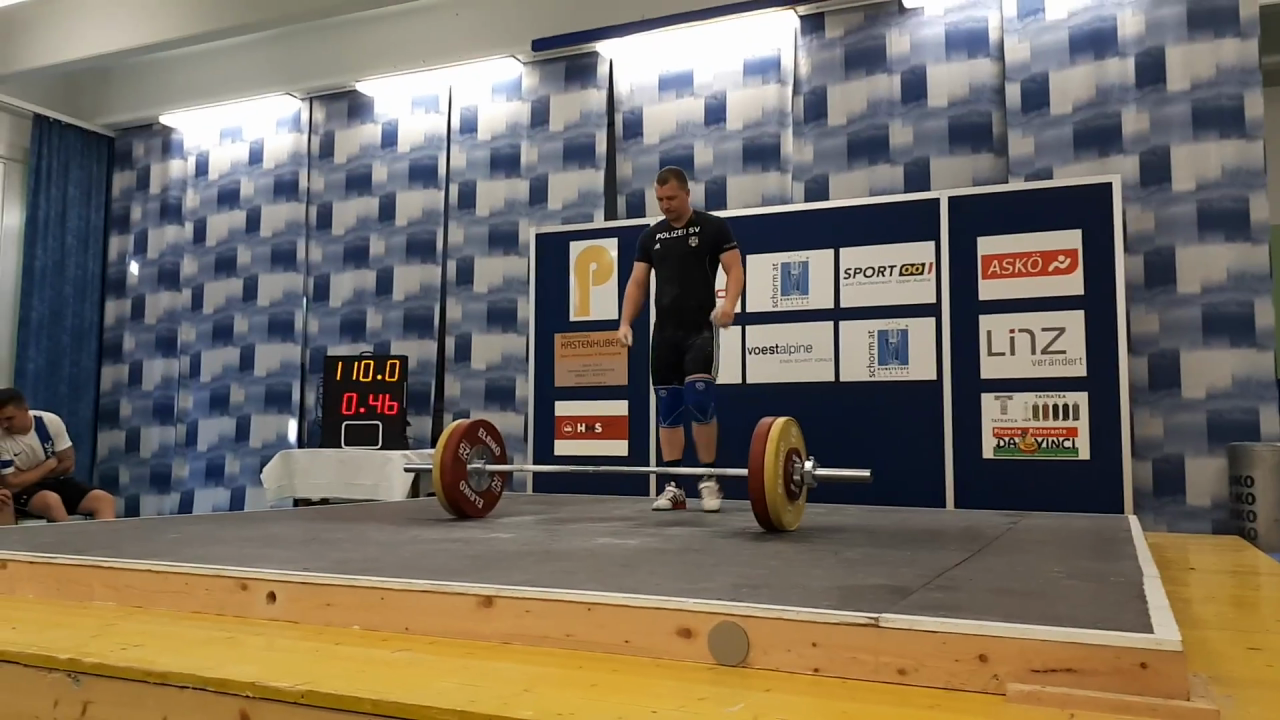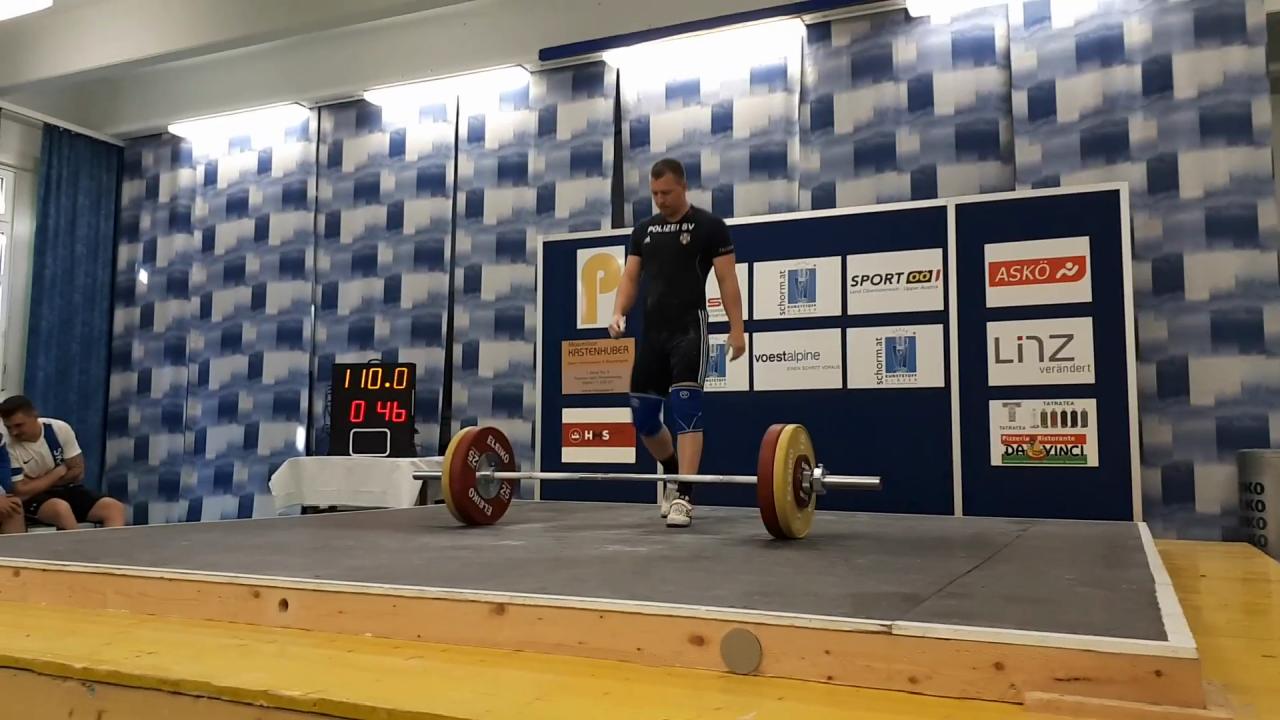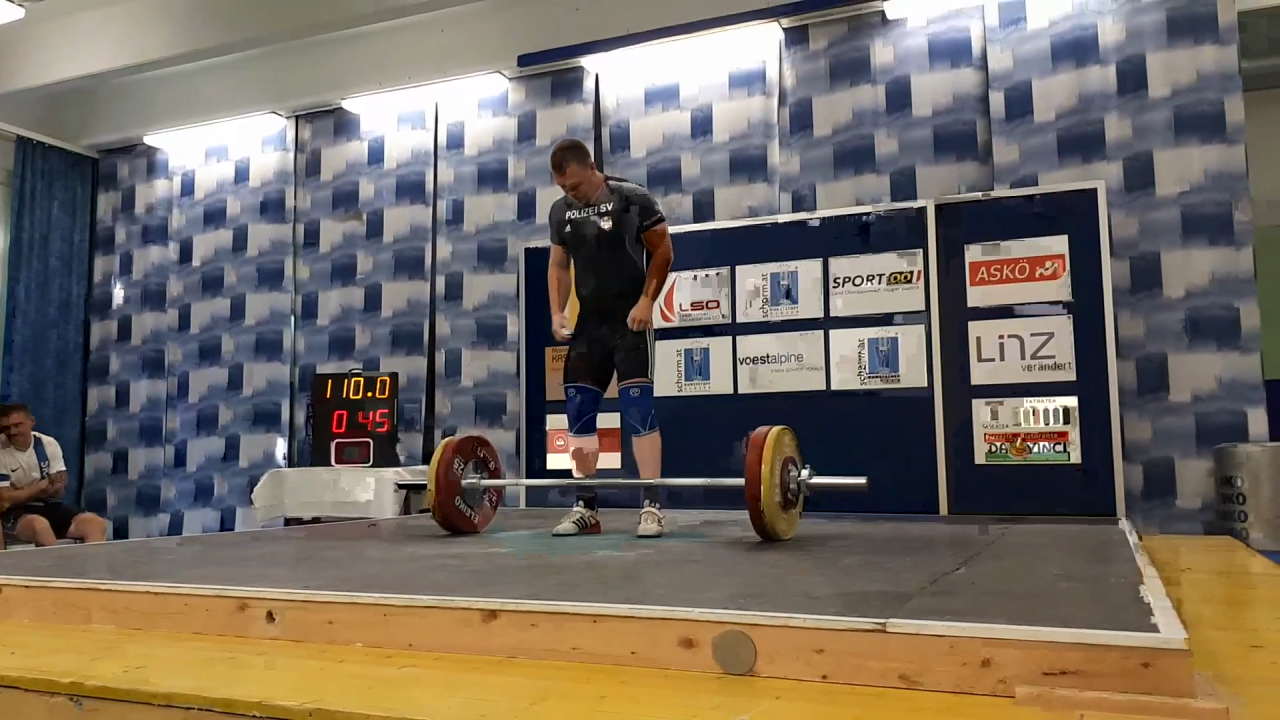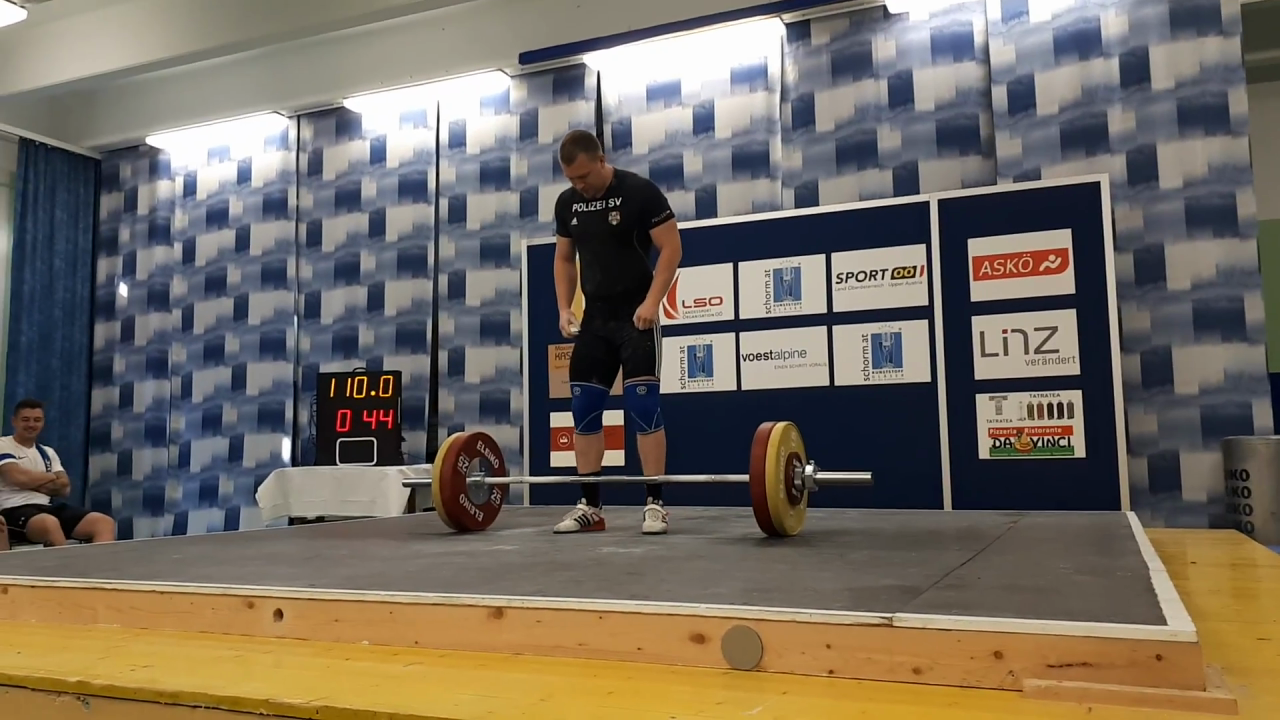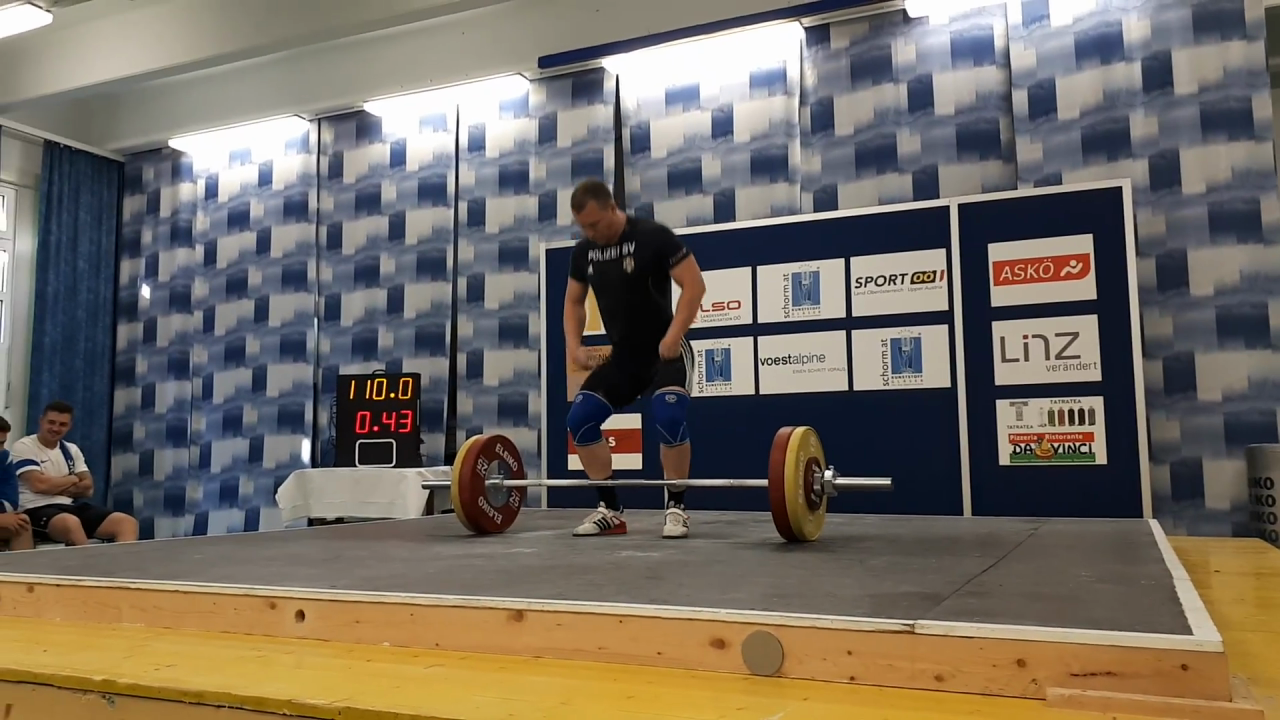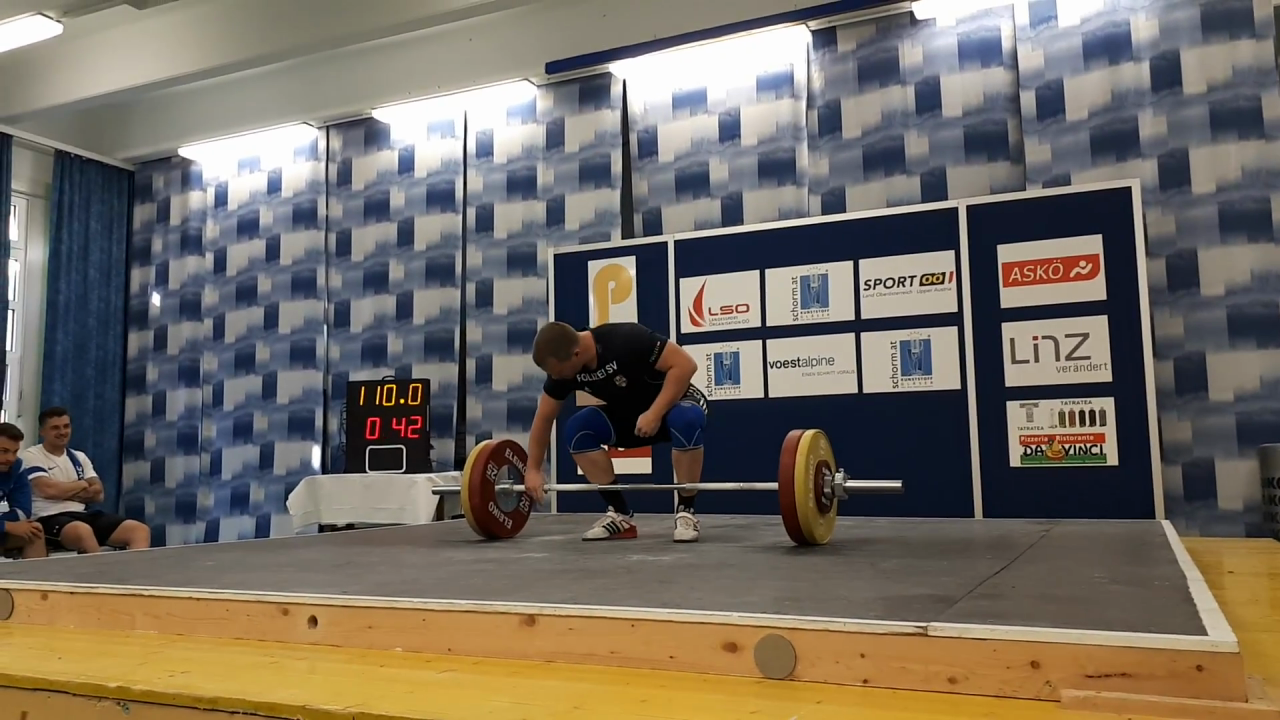
dt=0.7s
person 1, frame 1
left shoulder: (713, 227)
right shoulder: (651, 236)
left elbow: (735, 270)
right elbow: (637, 282)
left wrist: (729, 302)
right wrist: (626, 322)
left hip: (701, 328)
right hip: (665, 329)
left knee: (698, 398)
right knee: (668, 406)
left ankle: (708, 479)
right ankle: (674, 485)
person 1, frame 2
left shoulder: (709, 226)
right shoulder: (643, 230)
left elbow: (727, 279)
right elbow: (630, 277)
left wrist: (737, 328)
right wrist: (618, 313)
left hip: (688, 328)
right hip: (651, 330)
left knee: (685, 406)
right knee: (643, 415)
left ankle: (683, 496)
right ankle: (674, 475)
person 1, frame 3
left shoulder: (631, 198)
right shoulder: (560, 212)
left elbow: (662, 251)
right elbow: (558, 265)
left wrist: (646, 301)
right wrist: (557, 311)
left hip: (629, 319)
right hip: (589, 323)
left knee: (638, 406)
right knee: (578, 409)
left ankle: (652, 506)
right ankle: (586, 507)
person 1, frame 4
left shoulder: (640, 192)
right shoulder: (567, 203)
left elbow: (671, 249)
right elbow: (564, 258)
left wrist: (651, 302)
right wrist: (564, 308)
left hip: (635, 316)
right hip: (594, 319)
left knee: (642, 405)
right knee: (584, 409)
left ankle: (655, 504)
right ankle: (590, 505)
person 1, frame 5
left shoulder: (652, 236)
right shoulder: (583, 252)
left elbow: (694, 283)
right elbow: (573, 302)
left wrist: (674, 335)
right wrist: (574, 344)
left hip: (665, 351)
right hip: (623, 355)
left knee: (668, 412)
right knee: (579, 418)
left ankle: (676, 507)
right ankle: (610, 509)
person 1, frame 6
left shoulder: (626, 340)
right shoulder: (563, 371)
left elbow: (685, 364)
right elbow: (544, 418)
left wrist: (654, 414)
right wrist: (533, 469)
left hip: (675, 402)
right hip: (629, 416)
left knee: (685, 420)
right knee: (576, 429)
left ankle: (686, 511)
right ankle: (620, 514)
